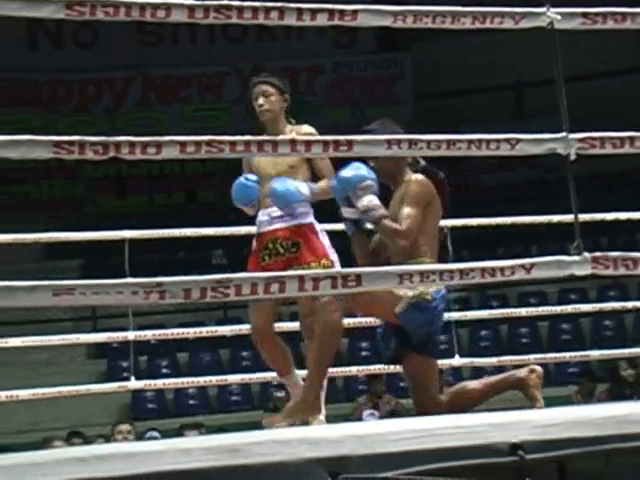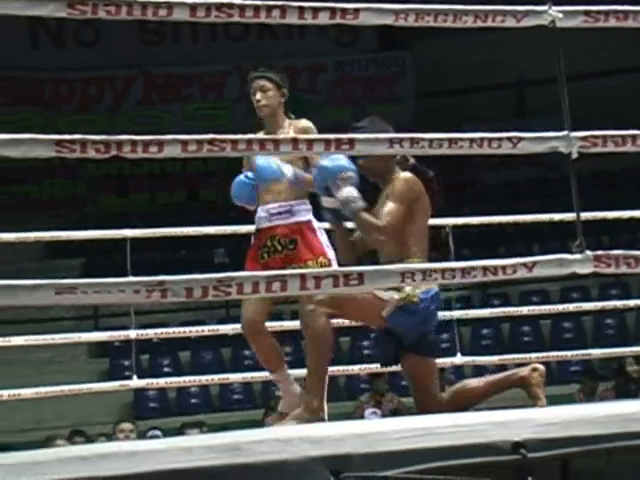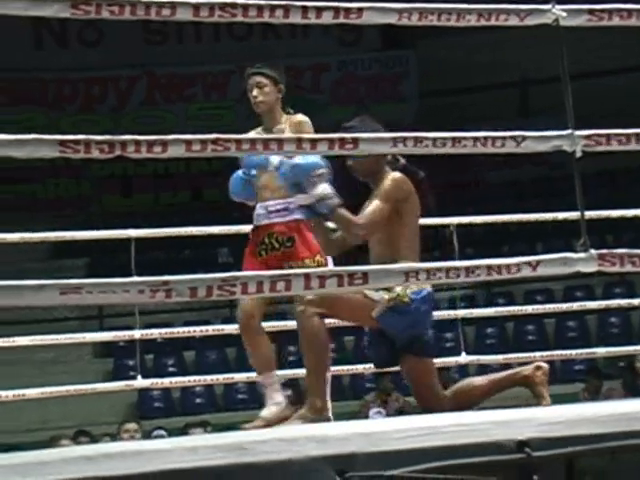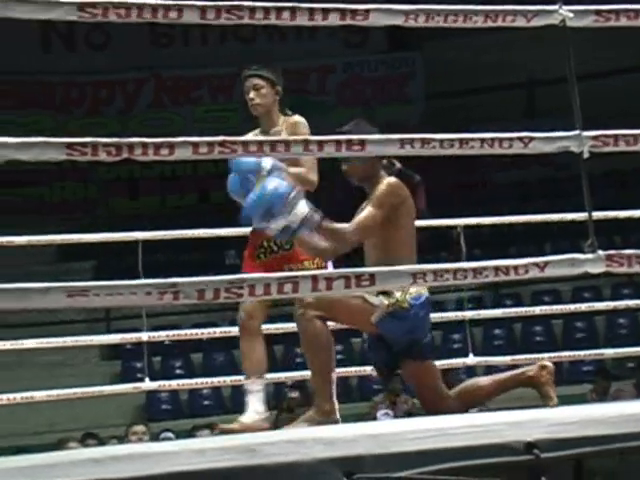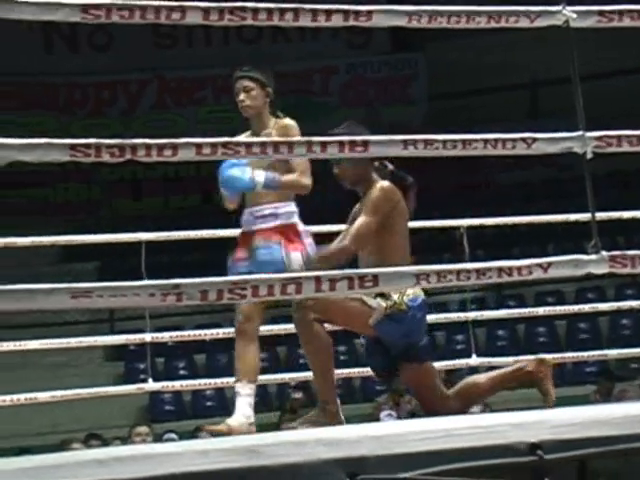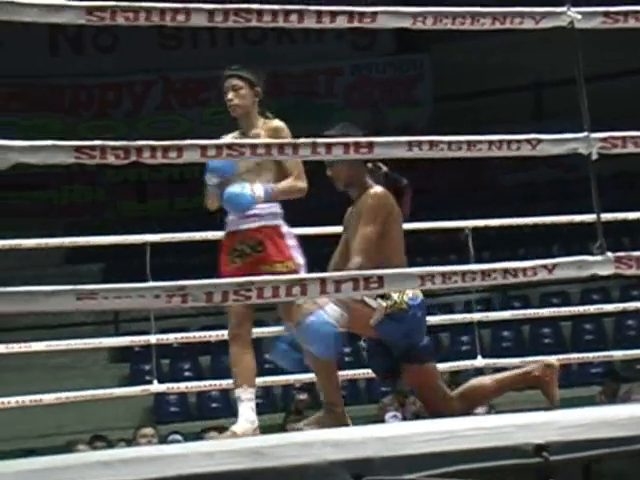
dt=0.1s
person 1, frame 1
left shoulder: (305, 134)
right shoulder: (252, 151)
left elbow: (331, 182)
left wrist: (306, 189)
right wrist: (245, 200)
left hip: (301, 232)
right hip: (266, 238)
left knee: (315, 324)
right knee: (260, 326)
left ankle: (315, 407)
right ankle: (299, 394)
person 1, frame 2
left shoulder: (302, 128)
left wrist: (287, 172)
right wrist: (243, 195)
left hip: (299, 229)
right hip: (265, 235)
left knee: (313, 323)
right knee: (251, 322)
left ankle: (316, 406)
right ankle: (290, 394)
person 1, frame 3
left shoulder: (298, 123)
right shoulder: (250, 140)
left elbow: (316, 174)
left wrist: (278, 162)
right wrist: (241, 188)
left hip: (296, 225)
right hip: (263, 231)
left knee: (309, 320)
right knee: (247, 316)
left ankle: (320, 404)
right ankle: (275, 400)
person 1, frame 4
left shoulder: (295, 124)
right shoulder: (249, 141)
left elbow: (311, 178)
left wrist: (268, 166)
right wrist: (240, 188)
right hip: (261, 235)
left knee: (311, 322)
right knee: (248, 318)
left ankle: (327, 407)
right ankle: (255, 410)
person 1, frame 5
left shoulder: (286, 127)
left elbow: (304, 181)
right elbow: (229, 203)
left wrist: (258, 179)
right wrist: (228, 184)
left hip: (285, 231)
right hip: (250, 237)
right knee: (245, 323)
right ankle: (243, 414)
person 1, frame 6
left shoulder: (275, 129)
right shoulder: (227, 143)
left elbow: (300, 184)
right elbow: (212, 203)
left wrist: (258, 193)
right wrist: (214, 180)
left hip: (271, 233)
right hip: (236, 239)
left knee: (296, 322)
right knee: (237, 327)
right ankle: (246, 419)
person 2, frame 1
left shoulder: (418, 184)
right shoulder: (397, 199)
left elbow: (402, 237)
right elbow: (367, 260)
left wrist: (370, 209)
right wrist: (353, 218)
left hip: (421, 293)
right hip: (415, 300)
right knee: (434, 408)
right ankle: (521, 377)
person 2, frame 2
left shoulder: (405, 183)
right shoulder: (386, 197)
left elbow: (382, 233)
right elbow: (348, 256)
left wrist: (350, 202)
right wrist: (333, 209)
left hip: (411, 295)
right hip: (406, 301)
left knee: (318, 299)
right knee: (434, 406)
right ankle: (521, 376)
person 2, frame 3
left shoulder: (395, 183)
right shoulder: (379, 195)
left elbow: (360, 230)
right elbow: (333, 246)
left wrist: (326, 198)
right wrist: (317, 204)
left hip: (404, 300)
right hip: (401, 303)
left knee: (311, 302)
right knee: (438, 404)
left ankle: (315, 406)
right ankle: (524, 375)
person 2, frame 4
left shoulder: (390, 188)
right shoulder: (373, 198)
left elbow: (347, 238)
right elbow: (328, 250)
left wrist: (304, 217)
right wrist: (292, 228)
left hip: (400, 302)
right hip: (396, 306)
left knee: (309, 304)
right knee: (444, 405)
right ankle: (529, 375)
person 2, frame 5
left shoulder: (383, 193)
right shoulder: (362, 206)
left elbow: (348, 248)
right elbow: (335, 258)
left hip: (396, 305)
right hip: (392, 310)
left knee: (307, 308)
right knee: (445, 407)
left ankle: (327, 411)
right ankle: (529, 371)
person 2, frame 6
left shoulder: (376, 198)
right shoulder: (354, 210)
left elbow: (359, 263)
right elbow: (337, 269)
left wrist: (331, 309)
right wrist: (325, 304)
left hip: (395, 306)
right hip: (387, 310)
left knee: (307, 313)
right knee: (447, 406)
left ankle: (333, 412)
right ankle: (535, 374)
